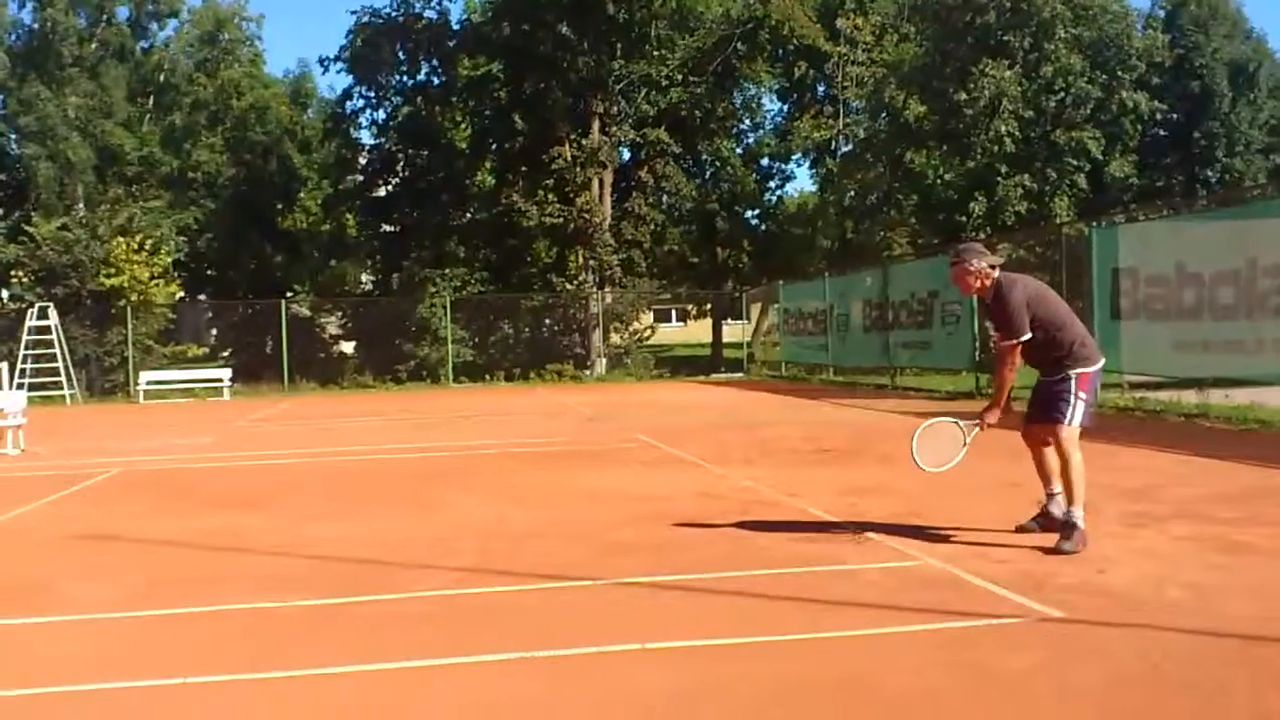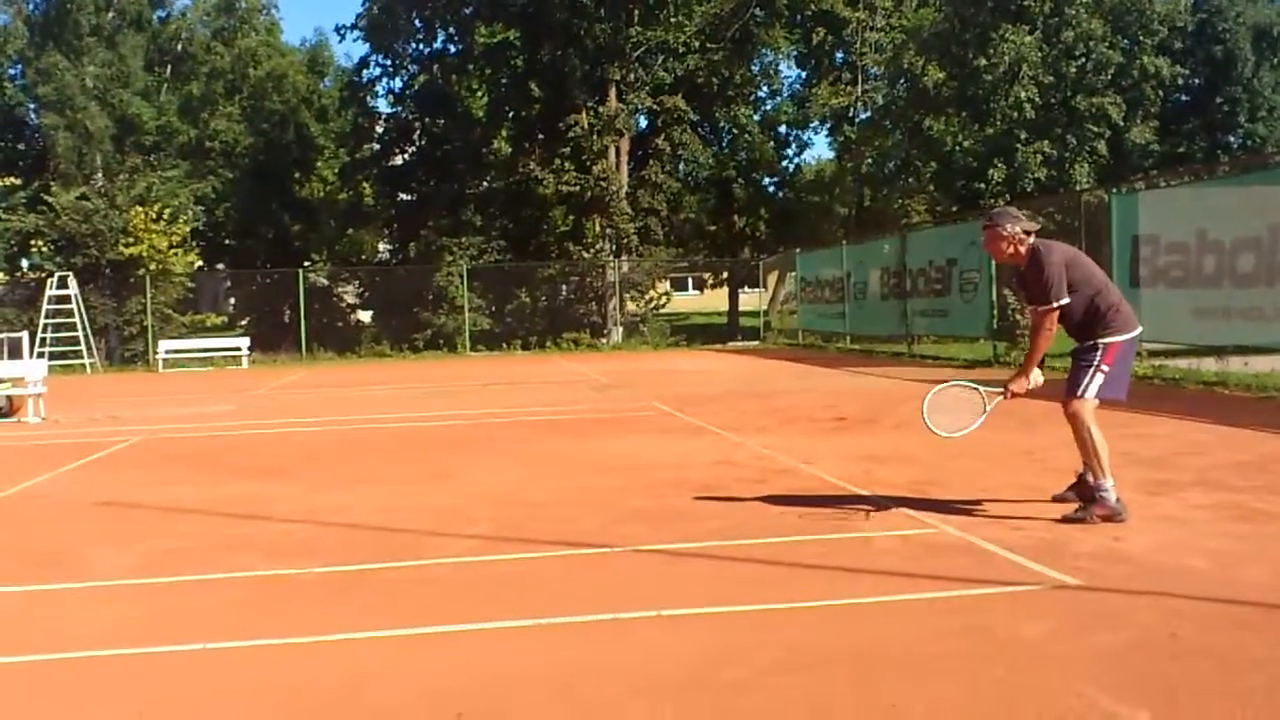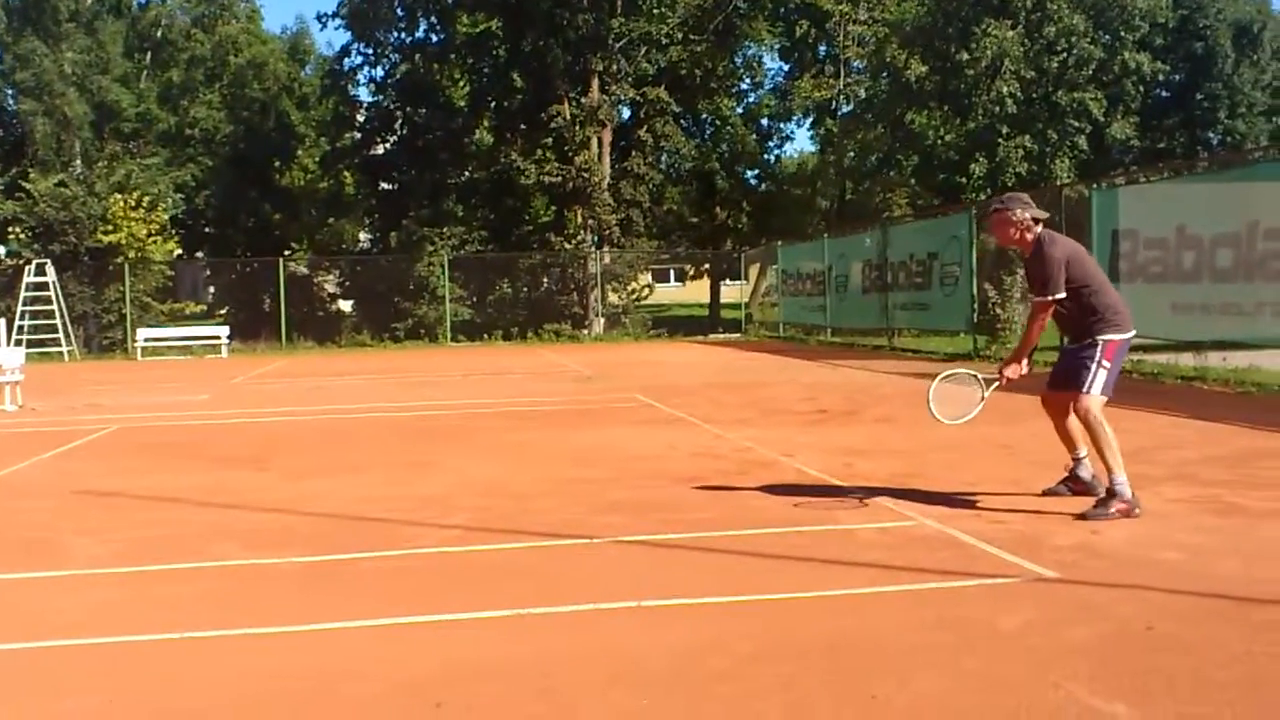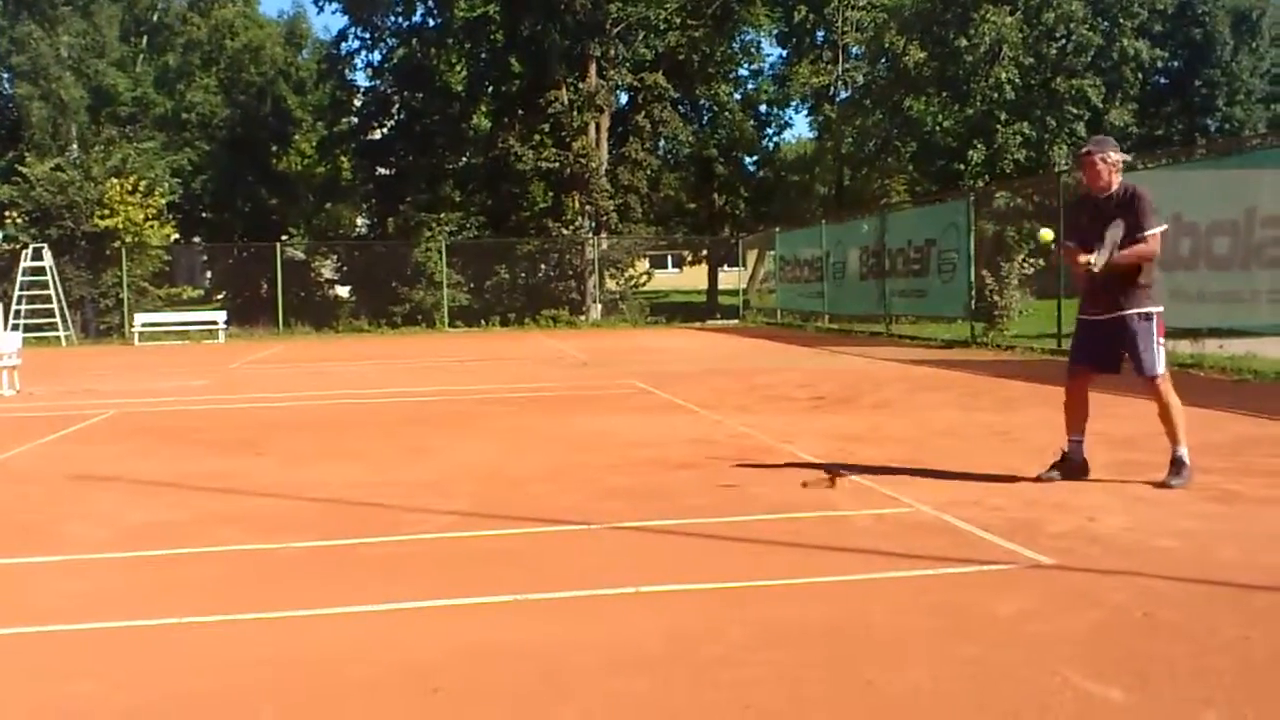
dt=1s
person 1, frame 1
left shoulder: (1011, 294)
right shoulder: (992, 297)
left elbow: (1012, 359)
right elbow: (1002, 351)
left wrist: (995, 406)
right wrist: (1002, 401)
left hip: (1077, 365)
right hip: (1052, 367)
left knee: (1063, 438)
right knee: (1034, 434)
left ankle: (1076, 524)
right ankle: (1055, 510)
person 1, frame 2
left shoulder: (1048, 259)
right shoulder: (1026, 271)
left elbow: (1048, 326)
right elbow: (1038, 324)
left wrist: (1023, 375)
right wrist: (1033, 368)
left hip: (1112, 333)
right hip: (1094, 335)
left knee: (1079, 410)
right knee: (1074, 408)
left ankle: (1108, 500)
right ankle: (1089, 481)
person 1, frame 3
left shoulder: (1051, 252)
right shoulder: (1034, 254)
left elbow: (1041, 318)
right elbow: (1038, 314)
left wrist: (1014, 360)
right wrist: (1024, 358)
left hip: (1107, 332)
right hip: (1082, 334)
left knee: (1086, 406)
right knee: (1054, 401)
left ankle: (1122, 495)
right ankle: (1082, 475)
person 1, frame 4
left shoulder: (1136, 198)
right shoulder: (1079, 207)
left elbow: (1151, 248)
right elbow: (1073, 257)
left wrist: (1105, 259)
right wrist: (1084, 262)
left hip: (1138, 306)
right hip: (1095, 309)
left knee: (1159, 384)
right knee: (1076, 383)
left ankle: (1181, 460)
right ankle: (1075, 457)
